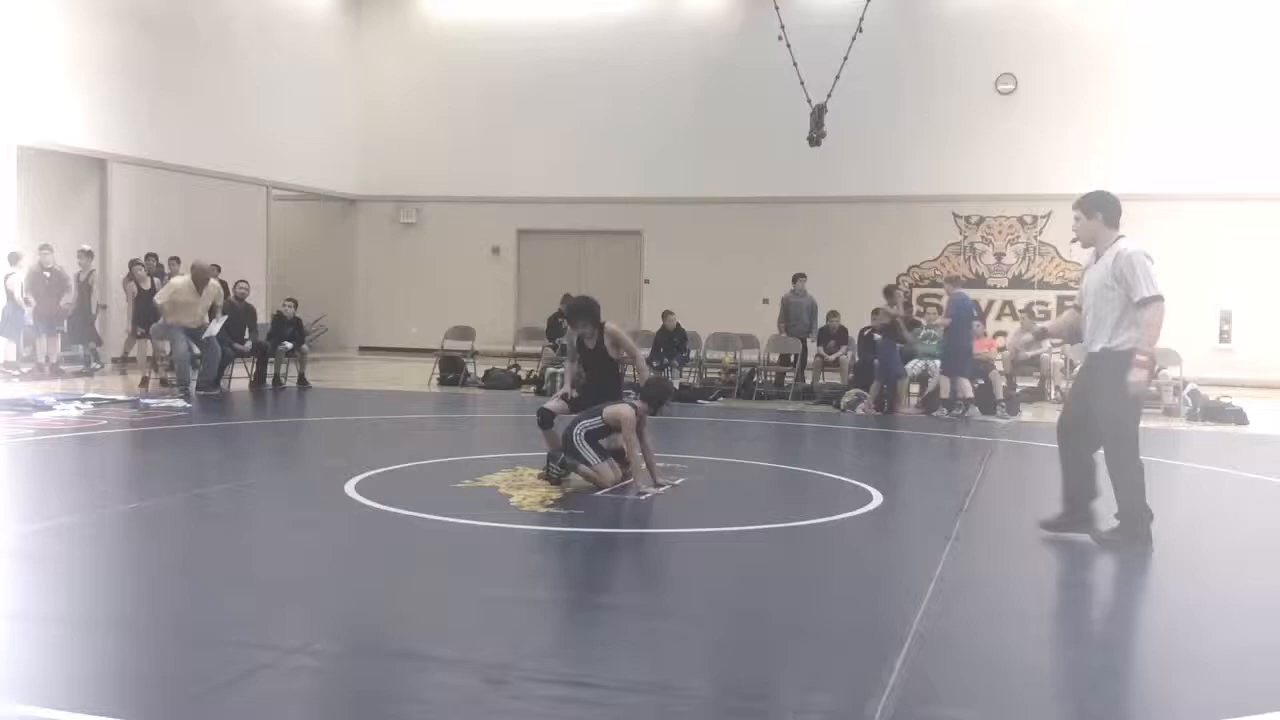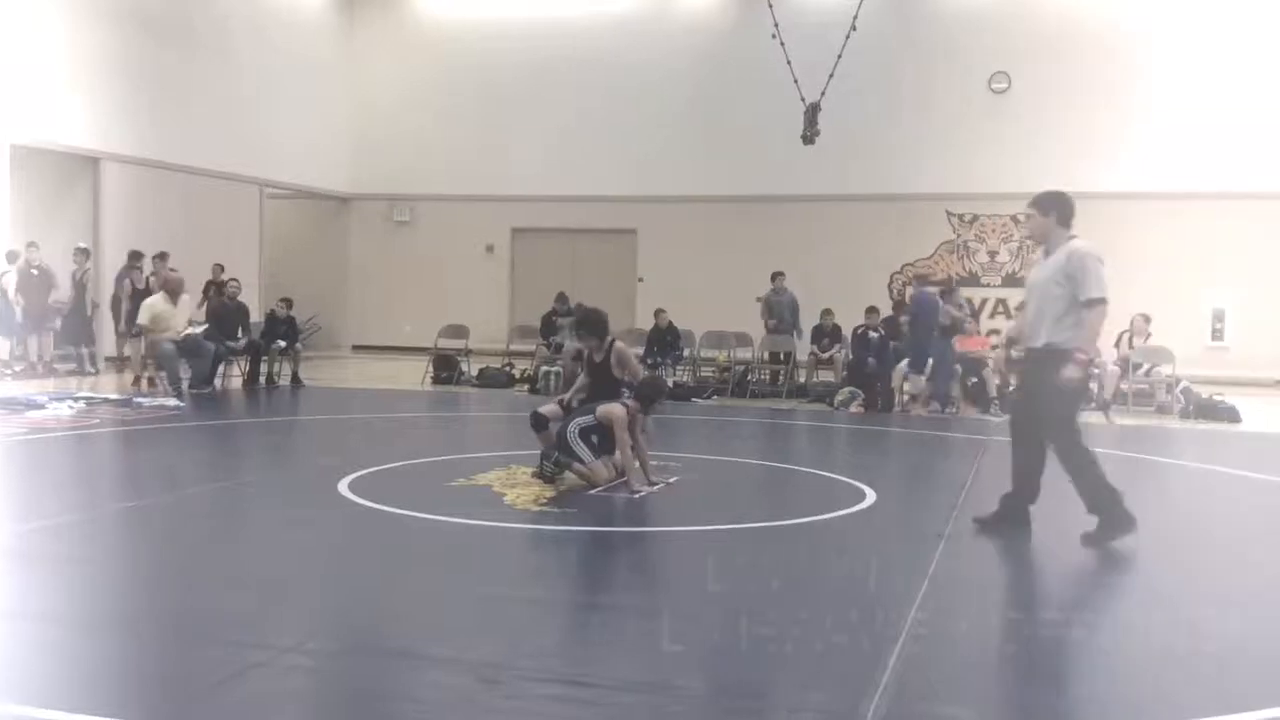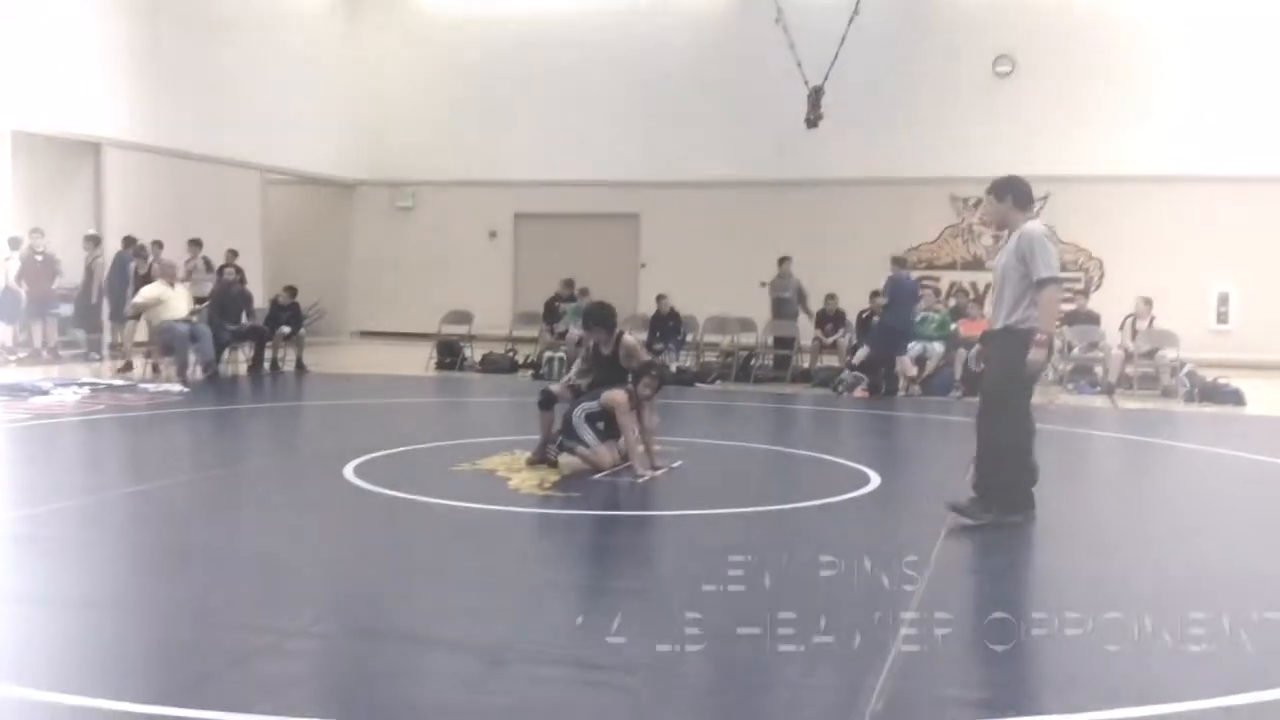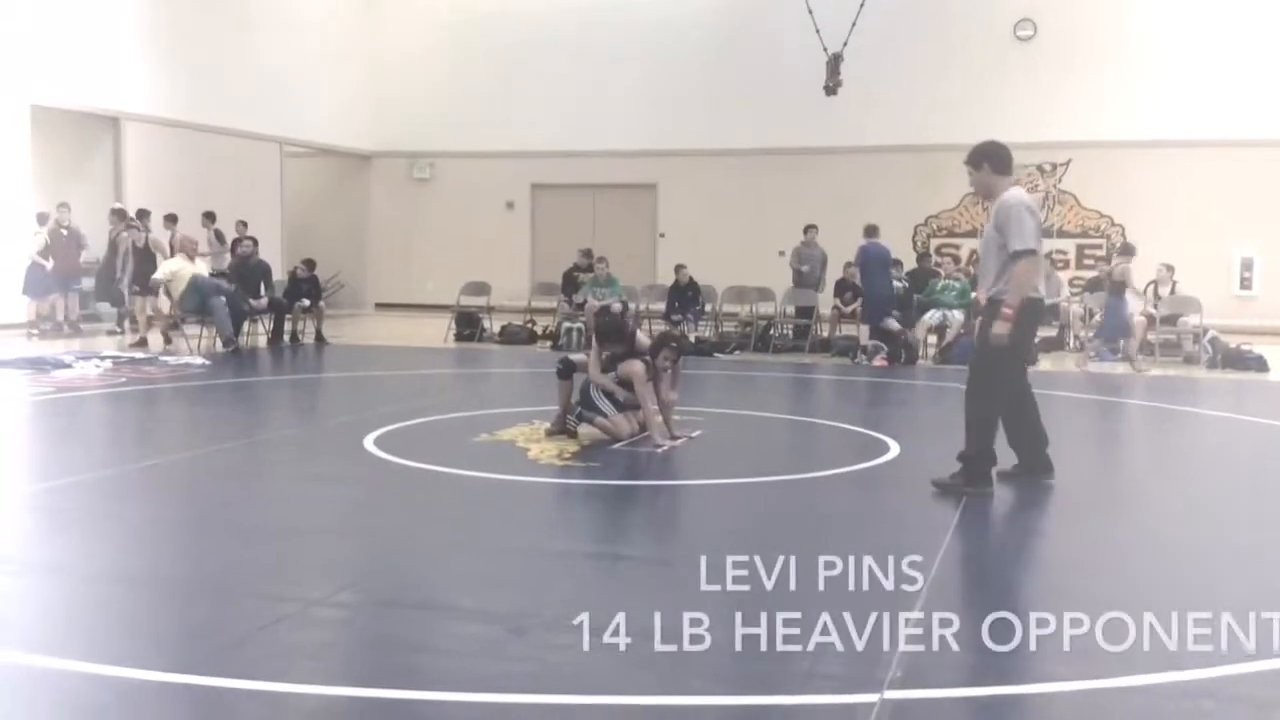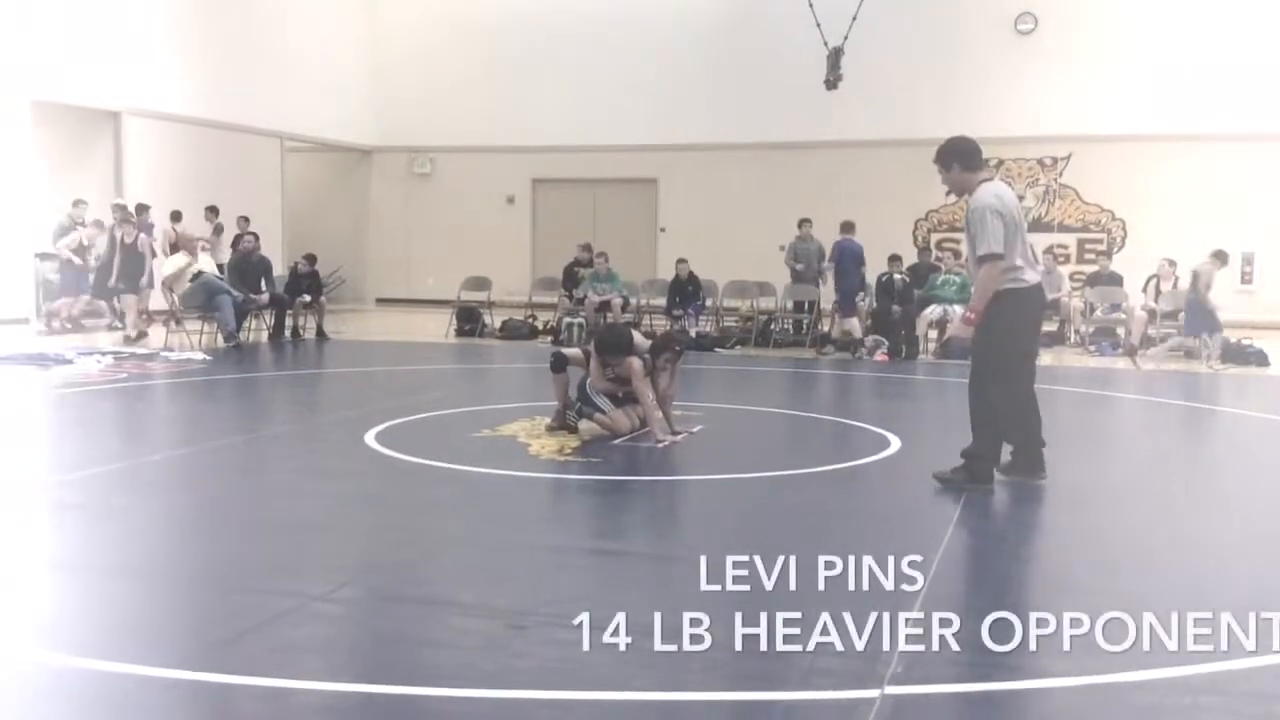
dt=0.5s
person 1, frame 1
left shoulder: (1129, 255)
right shoulder: (1095, 261)
left elbow: (1153, 309)
left wrist: (1142, 363)
right wrist: (1044, 332)
left hip: (1121, 364)
right hip: (1096, 362)
left knee: (1119, 446)
right knee: (1072, 432)
left ankle: (1136, 526)
right ankle: (1077, 512)
person 1, frame 2
left shoulder: (1079, 255)
right shoulder: (1045, 259)
left elbow: (1096, 309)
left wrist: (1079, 360)
right wrist: (1013, 339)
left hip: (1060, 361)
right hip: (1036, 358)
left knee: (1064, 440)
right knee: (1025, 437)
left ankle: (1113, 515)
right ankle: (1015, 511)
person 1, frame 3
left shoulder: (1034, 235)
right shoulder: (1014, 239)
left elbow: (1051, 289)
left wrist: (1040, 341)
right wrist: (988, 340)
left hip: (1021, 340)
right hip: (1007, 339)
left knee: (993, 418)
right knee: (1012, 420)
left ankle: (995, 499)
right ankle: (1017, 495)
person 1, frame 4
left shoulder: (1013, 204)
right shoulder: (1004, 204)
left elbow: (1026, 262)
left wrist: (1004, 315)
right wrist: (996, 310)
left hip: (1009, 308)
right hip: (1006, 307)
left knee: (983, 390)
right knee: (1011, 389)
left ankle: (975, 473)
right ankle: (1034, 461)
person 1, frame 5
left shoulder: (982, 203)
right shoulder: (999, 190)
left elbow: (992, 265)
left wrist: (970, 317)
left hip: (1008, 299)
right hip: (1028, 293)
left knee: (987, 386)
right knee: (1016, 383)
left ankle: (979, 468)
right ankle: (1028, 457)
